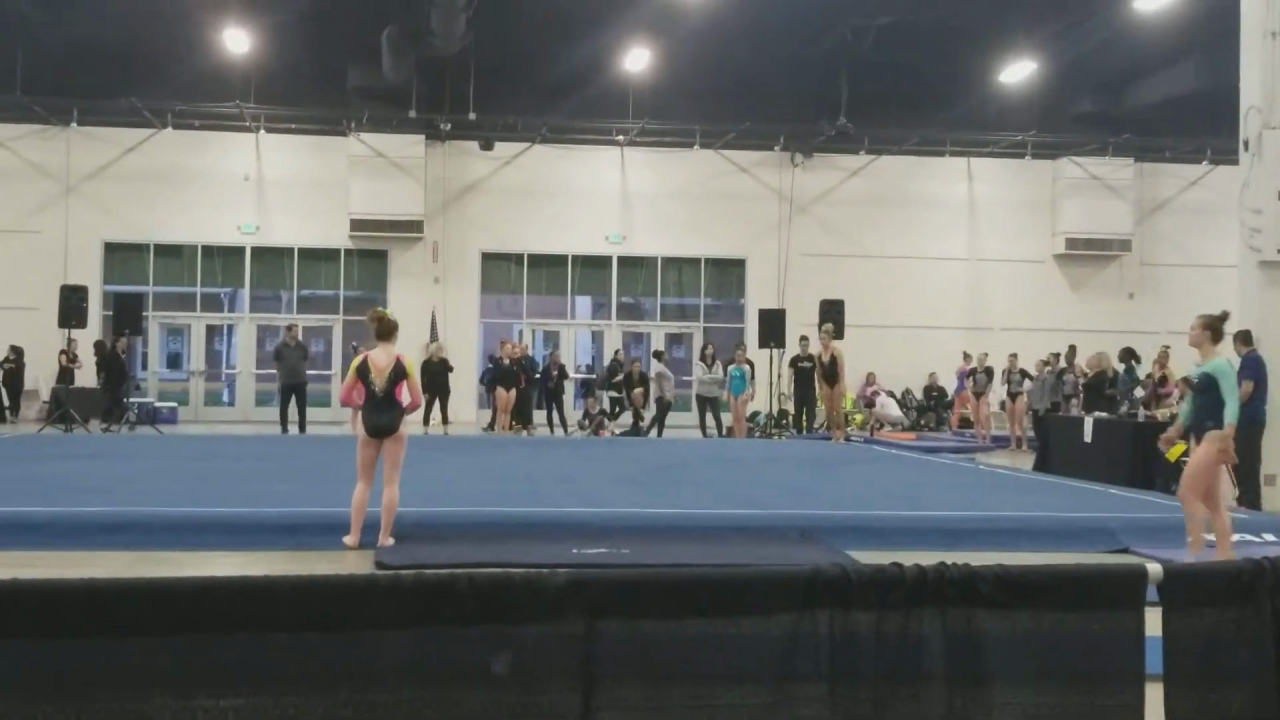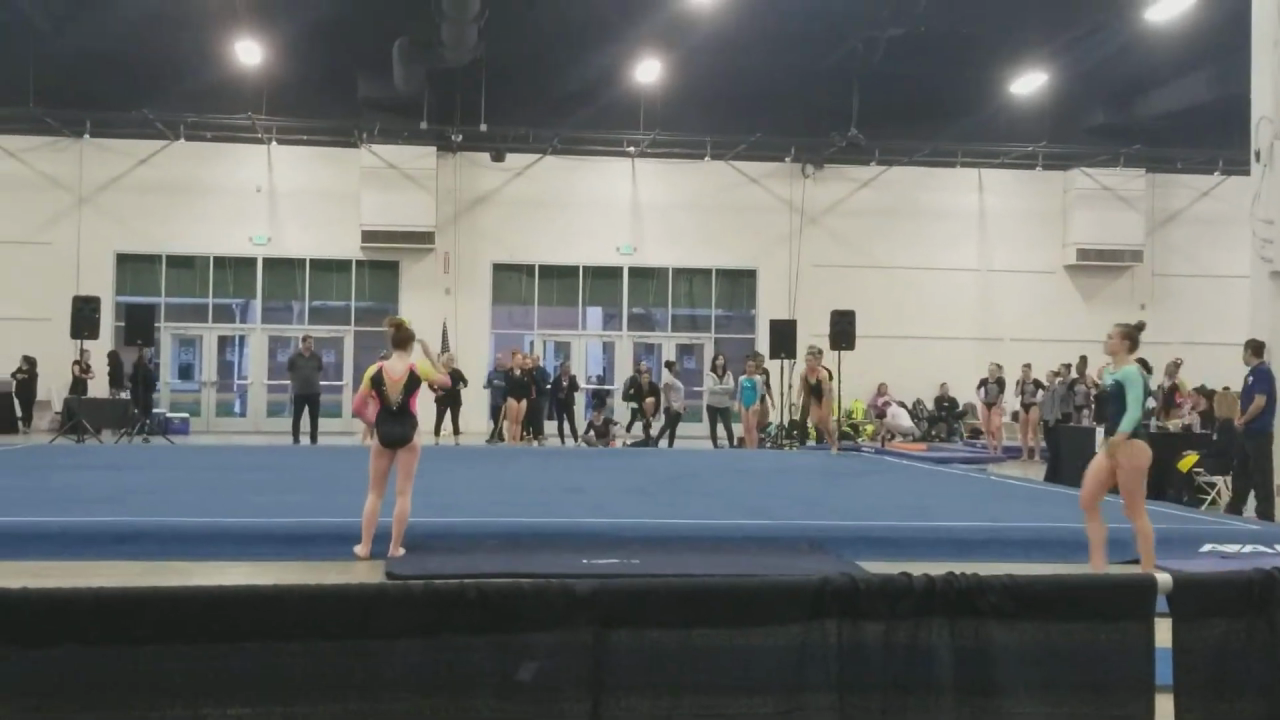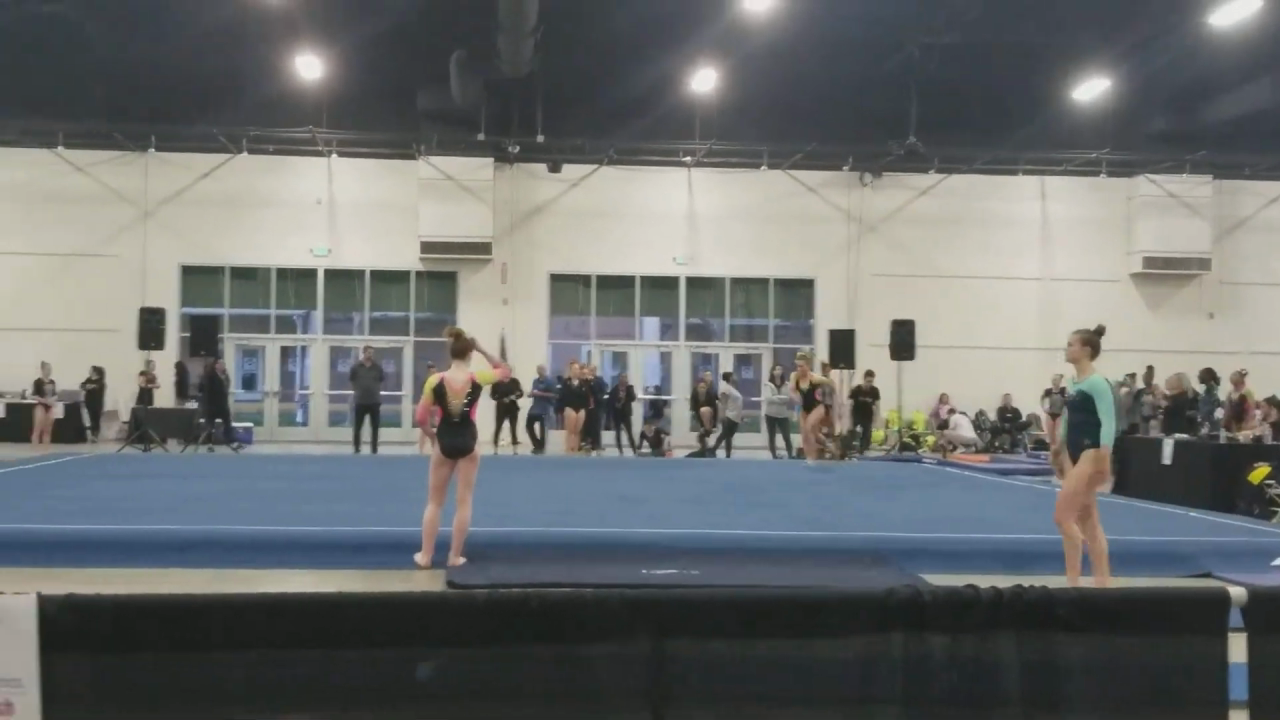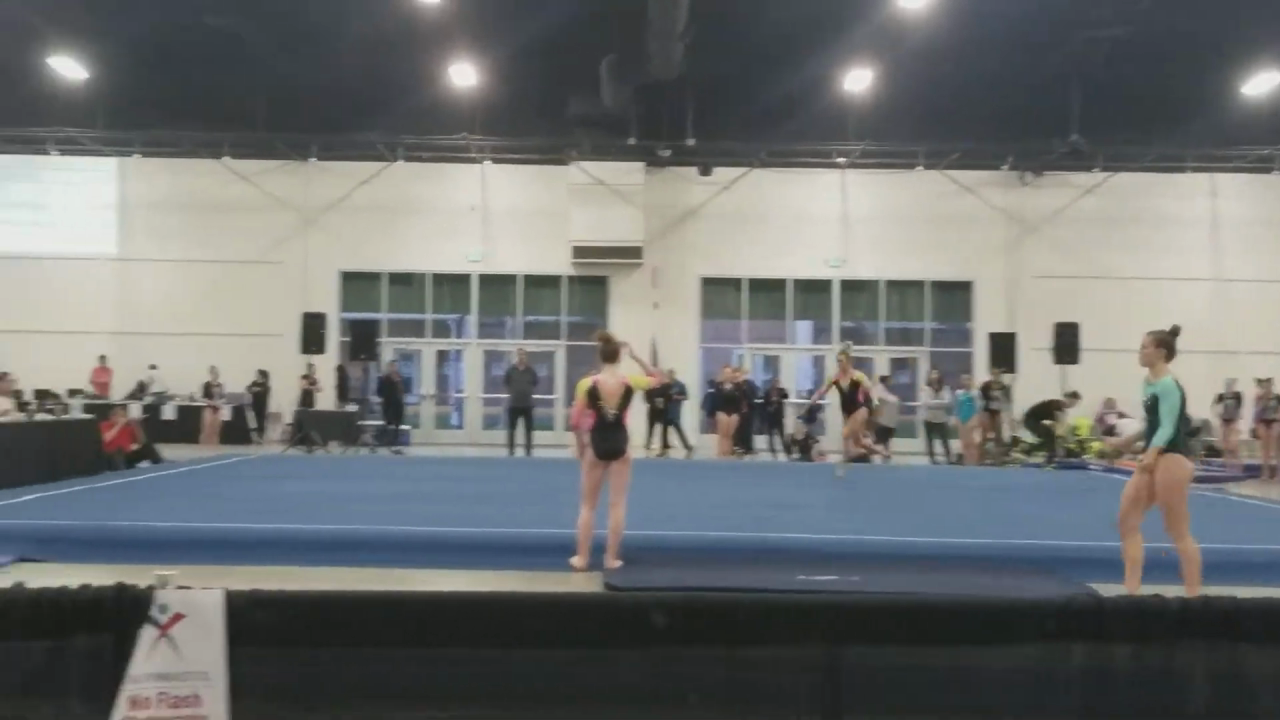
dt=0.5s
person 1, frame 1
left shoulder: (1221, 366)
right shoulder: (1199, 366)
left elbow: (1231, 403)
left wrist: (1227, 440)
right wrist: (1174, 431)
left hip: (1215, 436)
right hip: (1199, 435)
left knee: (1187, 494)
right knee: (1212, 501)
left ankle: (1195, 554)
right ankle: (1225, 556)
person 1, frame 2
left shoulder: (1132, 373)
right shoulder: (1109, 372)
left elbow: (1134, 412)
left wrist: (1116, 442)
left hip: (1130, 444)
right hip: (1112, 444)
left knee: (1135, 511)
right knee: (1087, 500)
left ankle: (1148, 571)
right ankle: (1098, 563)
person 1, frame 3
left shoulder: (1098, 383)
right shoulder: (1073, 382)
left elbow: (1107, 423)
left wrist: (1103, 460)
right wrist: (1057, 451)
left hip: (1091, 455)
right hip: (1075, 455)
left knee: (1064, 516)
right knee: (1088, 521)
left ankle: (1073, 582)
right ankle: (1102, 582)
person 1, frame 4
left shoulder: (1168, 385)
right shoulder: (1149, 383)
left elbow: (1168, 425)
left wrist: (1150, 456)
right wrist: (1127, 441)
left hip: (1170, 461)
right hip: (1153, 460)
left knee: (1178, 532)
right knee: (1125, 520)
left ankle: (1192, 594)
right ankle: (1132, 591)
person 2, frame 1
left shoulder: (360, 361)
right shoulder: (404, 363)
left elbow: (345, 397)
right elbow: (417, 402)
left hip: (369, 423)
right hip: (394, 424)
left knee: (363, 482)
right knee: (391, 483)
left ankle: (354, 536)
right ankle: (384, 537)
person 2, frame 2
left shoulder: (375, 370)
right shoulder: (418, 370)
left elbow: (357, 407)
right elbow: (447, 381)
left wrist: (374, 423)
right wrist: (429, 355)
left hip: (383, 433)
right hip: (408, 433)
left knee: (375, 493)
right knee: (403, 493)
left ankle: (365, 546)
right ankle: (395, 548)
person 2, frame 3
left shoulder: (435, 381)
right shoulder: (478, 379)
left elbow: (420, 418)
right elbow: (504, 370)
left wrist: (432, 432)
right wrist: (482, 350)
left hip: (444, 442)
right hip: (468, 442)
left knee: (434, 502)
right knee: (463, 502)
left ankle: (425, 555)
right ankle: (455, 556)
person 2, frame 4
left shoulder: (588, 384)
right shoulder: (629, 382)
right elbow: (657, 378)
right wrist: (635, 357)
left hip: (597, 444)
right hip: (619, 444)
left knee: (587, 505)
right knee: (617, 504)
left ankle: (581, 557)
right ankle: (612, 558)
